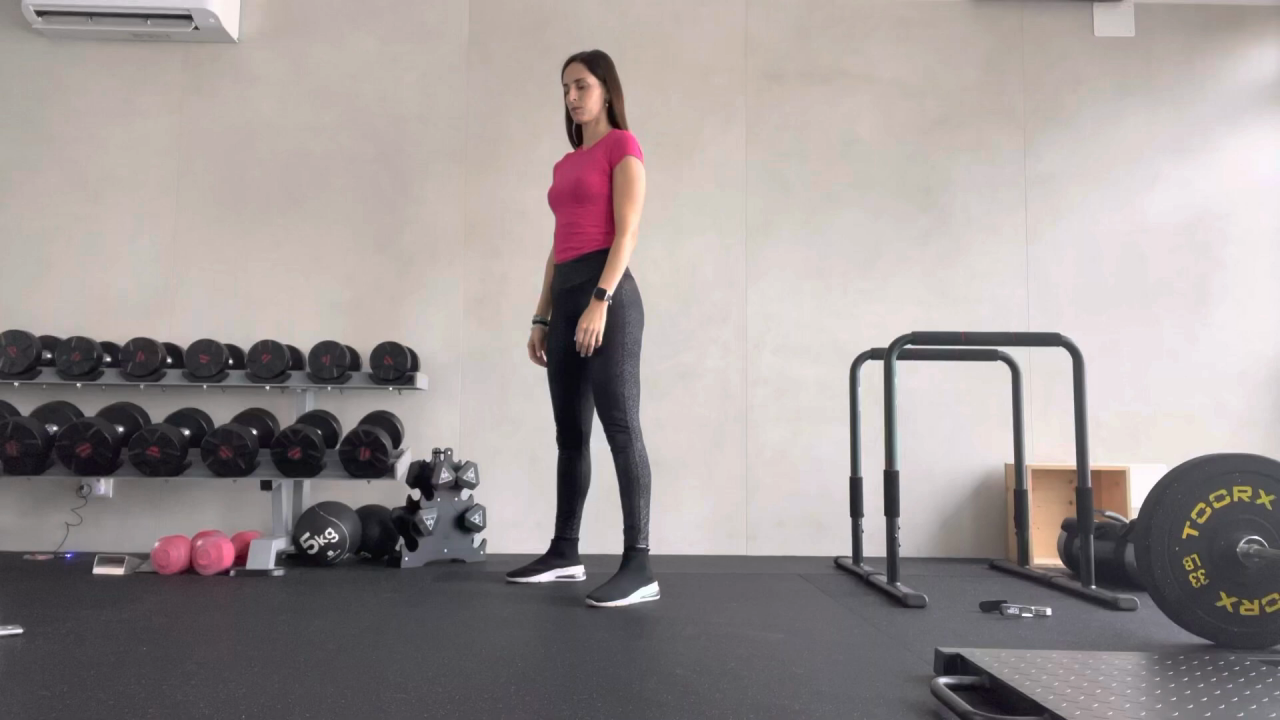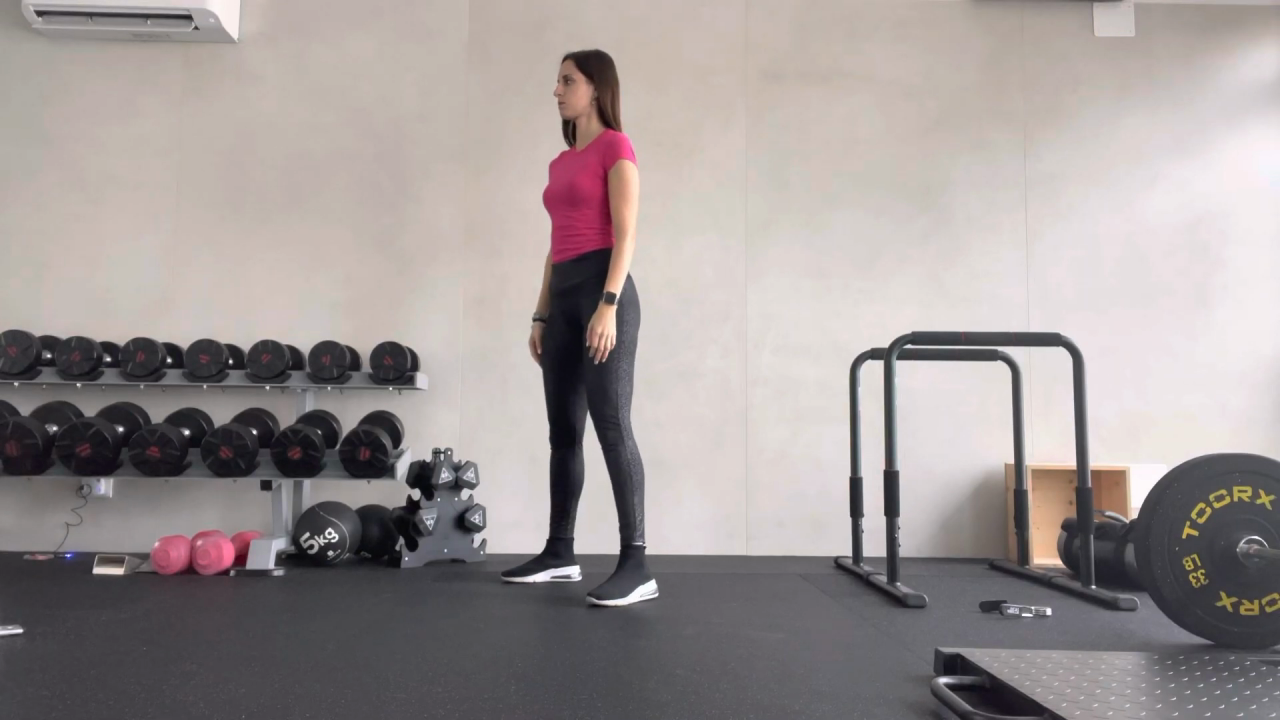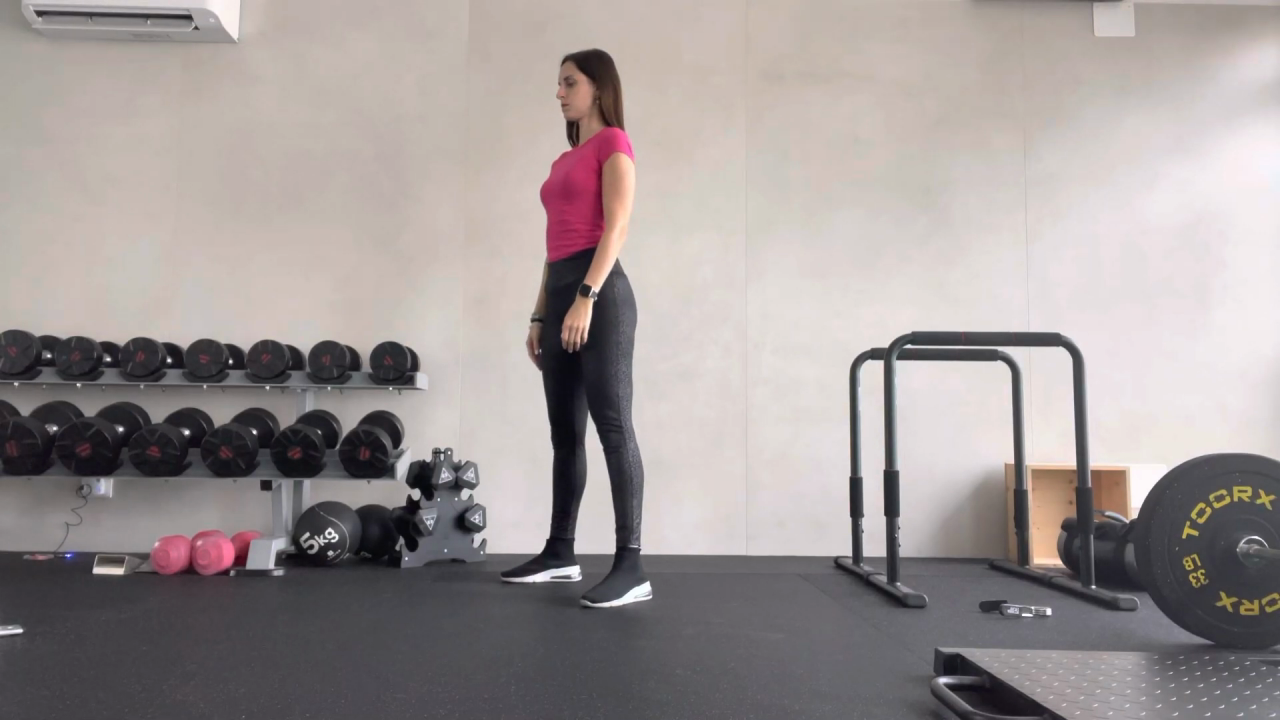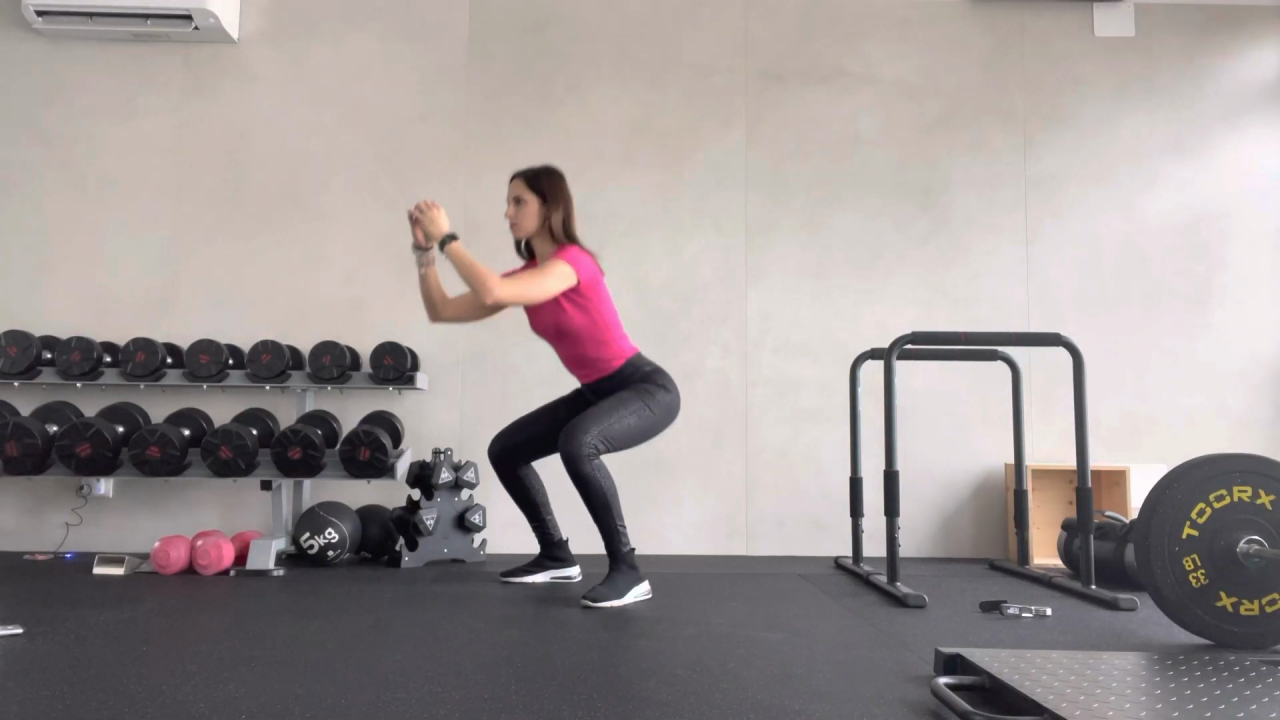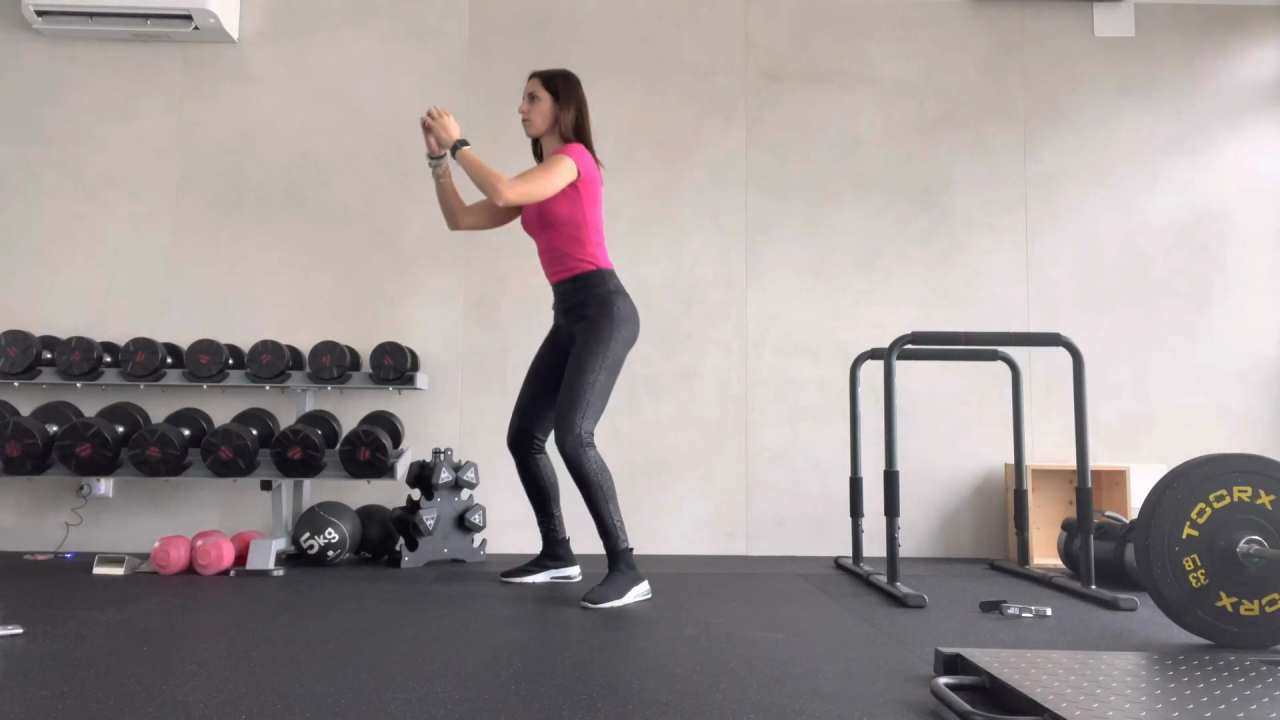
dt=1s
person 1, frame 1
left shoulder: (622, 145)
right shoulder: (564, 164)
left elbow: (627, 231)
left wrist: (600, 302)
right wrist: (541, 317)
left hip: (605, 292)
right hip: (566, 297)
left knee: (620, 427)
right knee: (570, 432)
left ankle: (638, 567)
right ankle: (565, 552)
person 1, frame 2
left shoulder: (615, 147)
right shoulder: (560, 162)
left elbow: (625, 233)
left wrist: (608, 305)
right wrist: (540, 315)
left hip: (601, 289)
right hip: (564, 296)
left knee: (610, 423)
right knee: (563, 430)
left ankle: (636, 564)
right ankle: (560, 551)
person 1, frame 3
left shoulder: (613, 144)
right shoulder: (564, 160)
left elbow: (615, 228)
left wrist: (586, 299)
right wrist: (541, 315)
left hip: (599, 291)
right hip: (563, 295)
left knee: (612, 425)
right knee: (565, 430)
left ankle: (631, 566)
right ankle: (560, 550)
person 1, frame 4
left shoulder: (570, 262)
right shoulder: (526, 276)
left elbow: (492, 294)
right elbow: (442, 310)
left wrist: (447, 238)
right wrist: (424, 250)
left hip: (647, 391)
right hip: (599, 393)
left knee: (578, 443)
right knee: (505, 450)
left ankle: (627, 570)
right ankle: (556, 555)
person 1, frame 5
left shoulder: (574, 158)
right shoulder: (538, 178)
left elbow: (502, 192)
right elbow: (460, 218)
left wrist: (458, 143)
right wrist: (438, 158)
left hip: (601, 305)
right hip: (569, 313)
left knee: (572, 435)
right knee: (523, 438)
left ankle: (626, 570)
right ankle: (558, 554)
